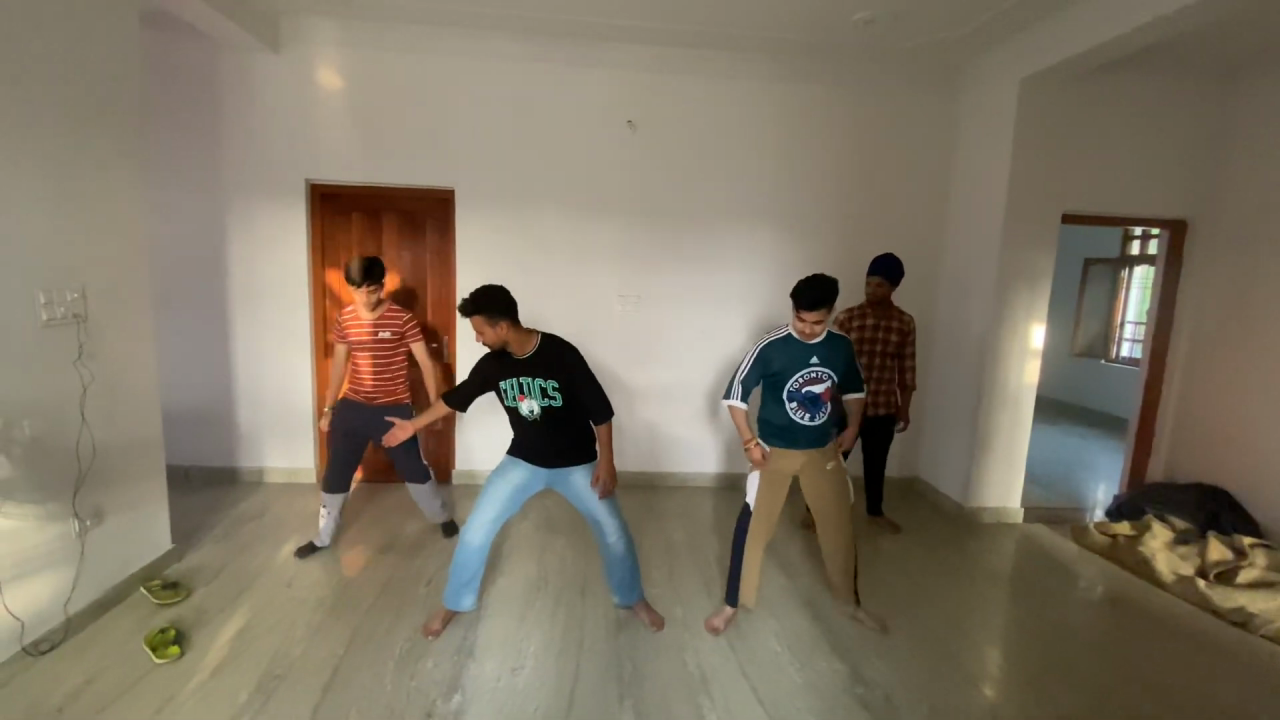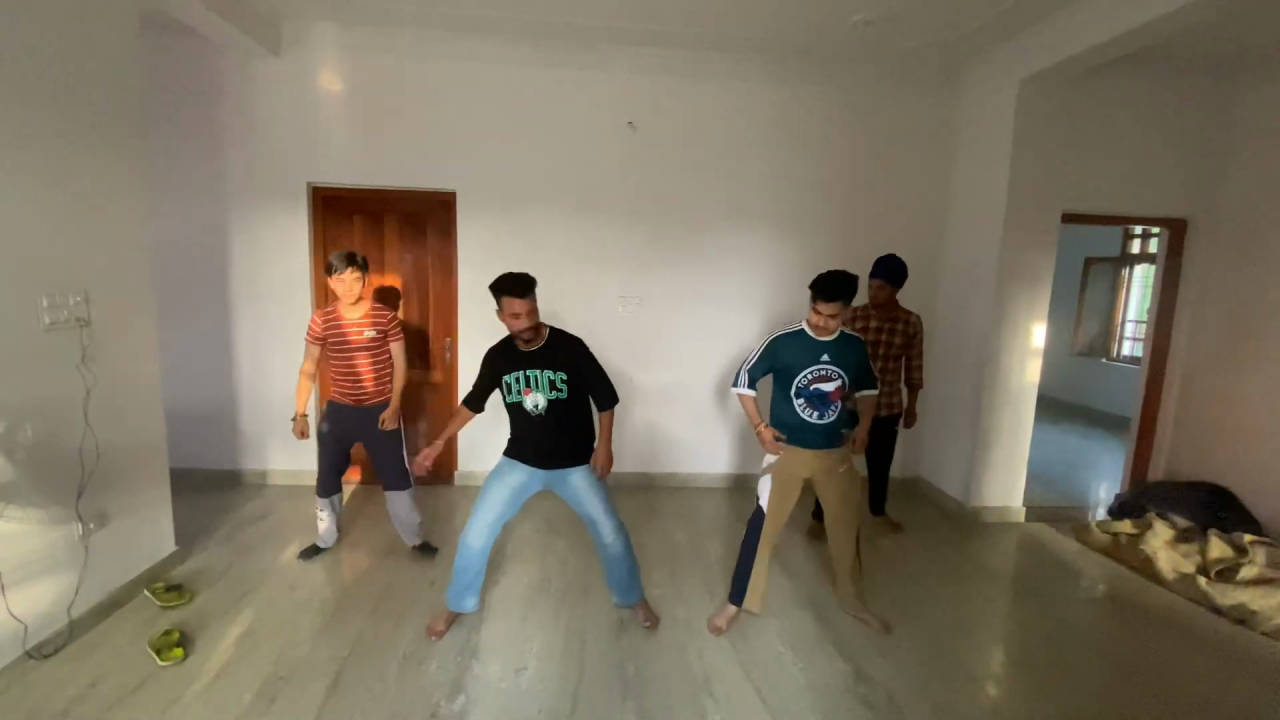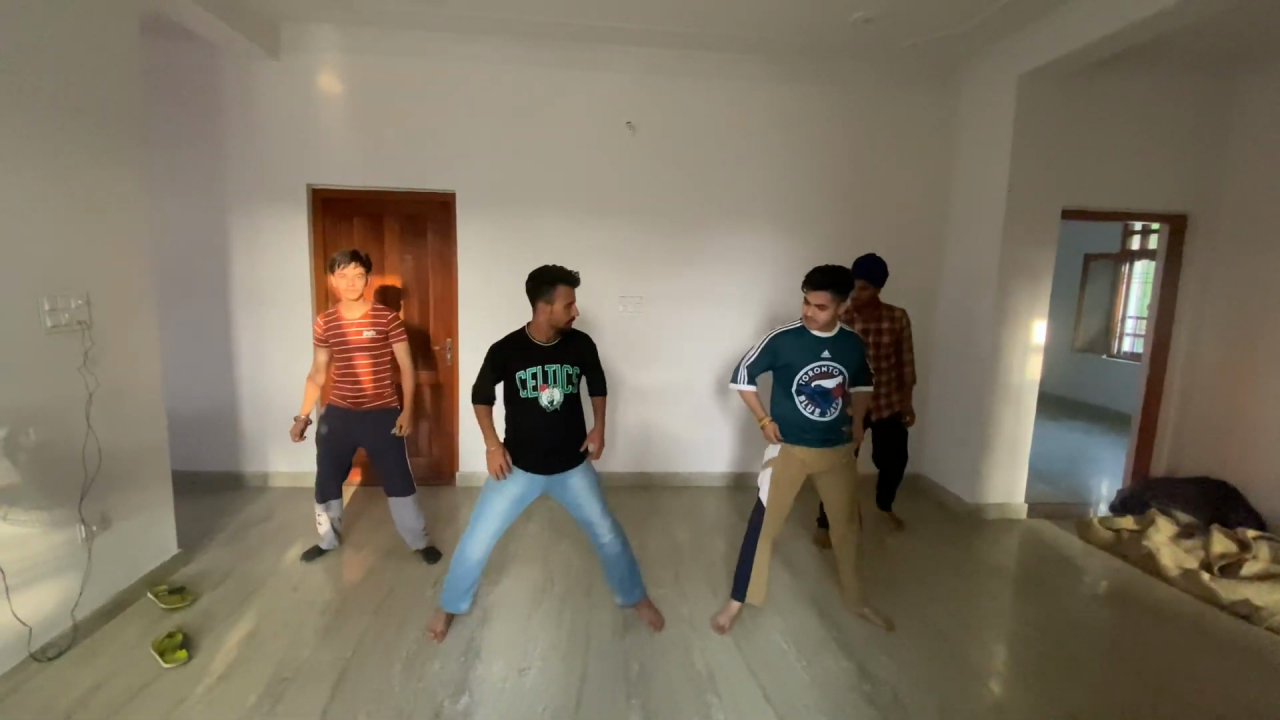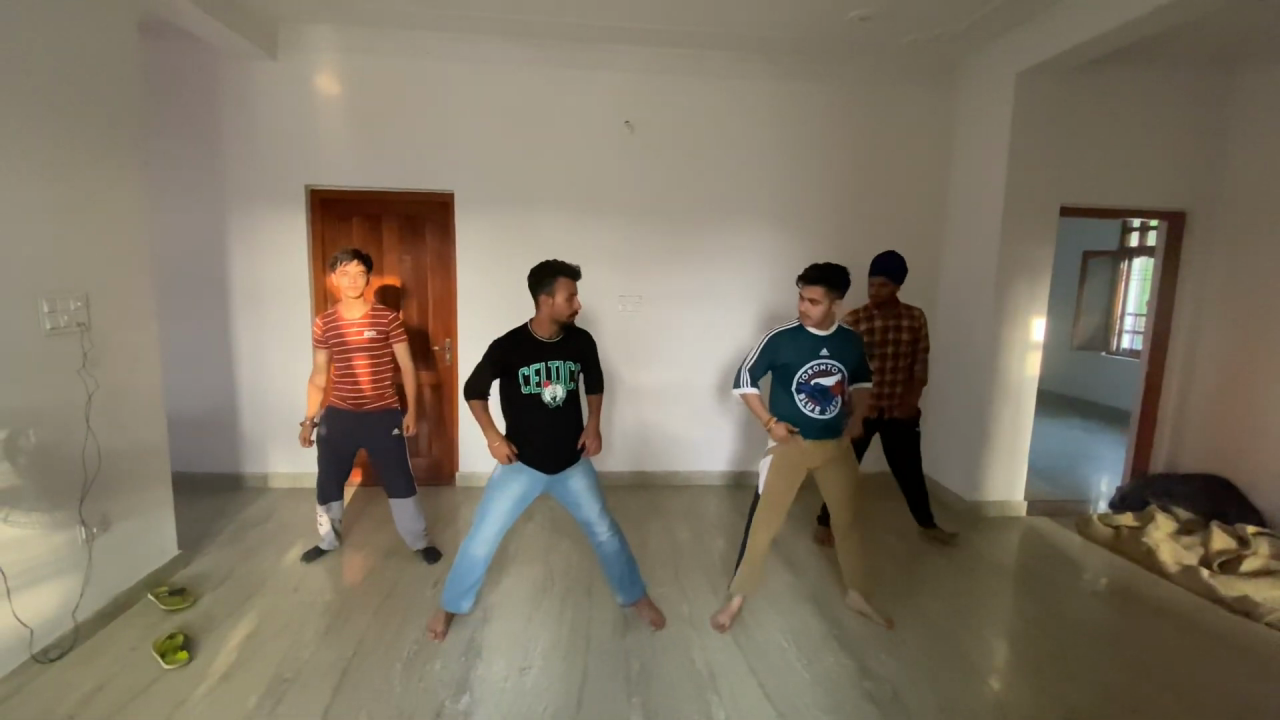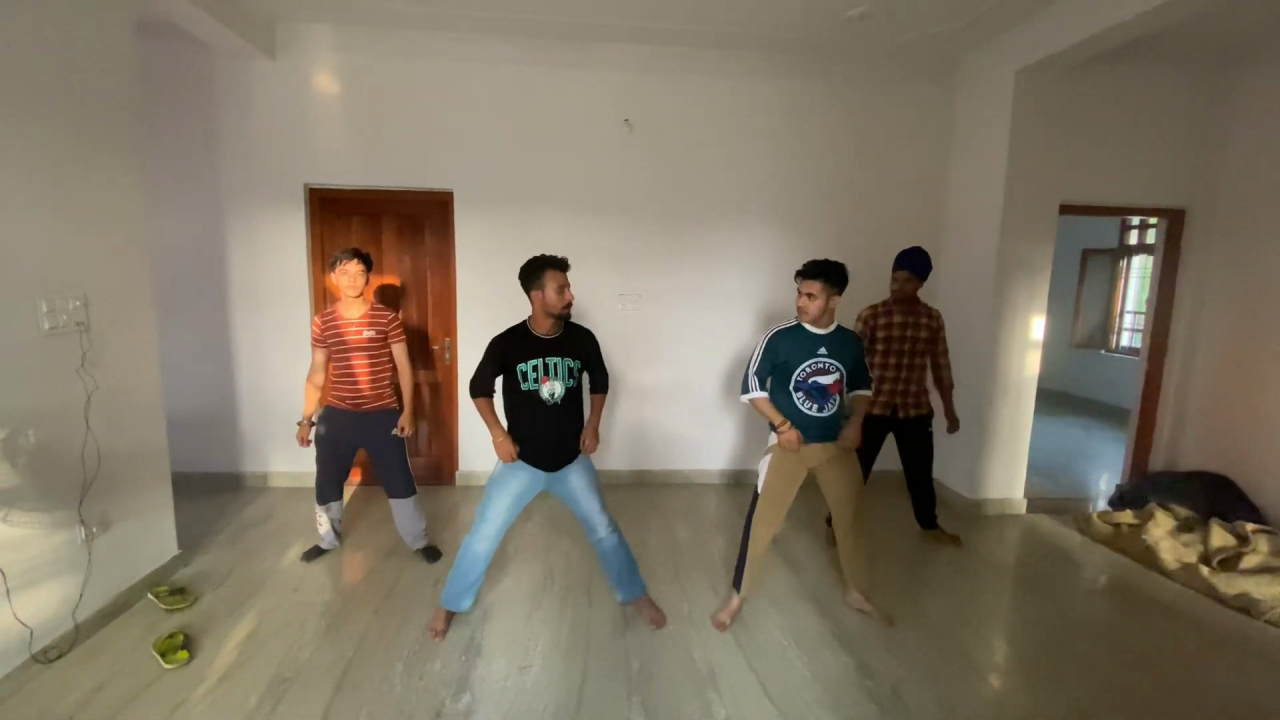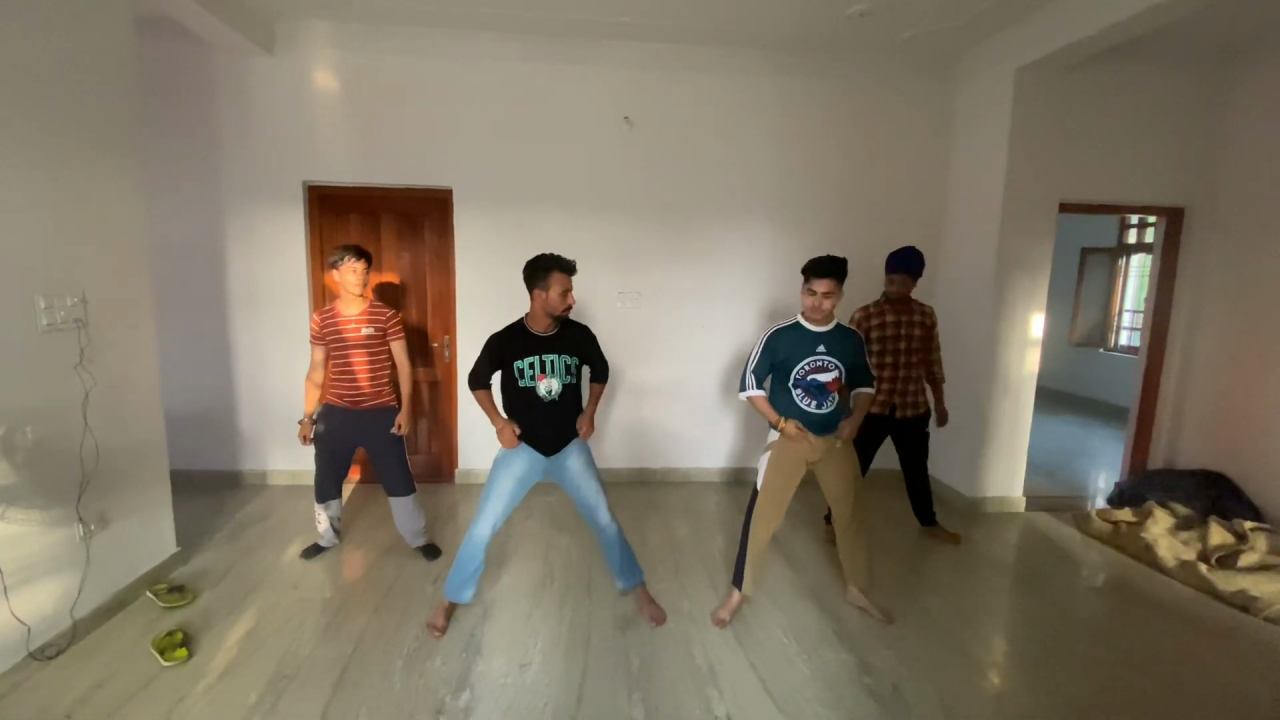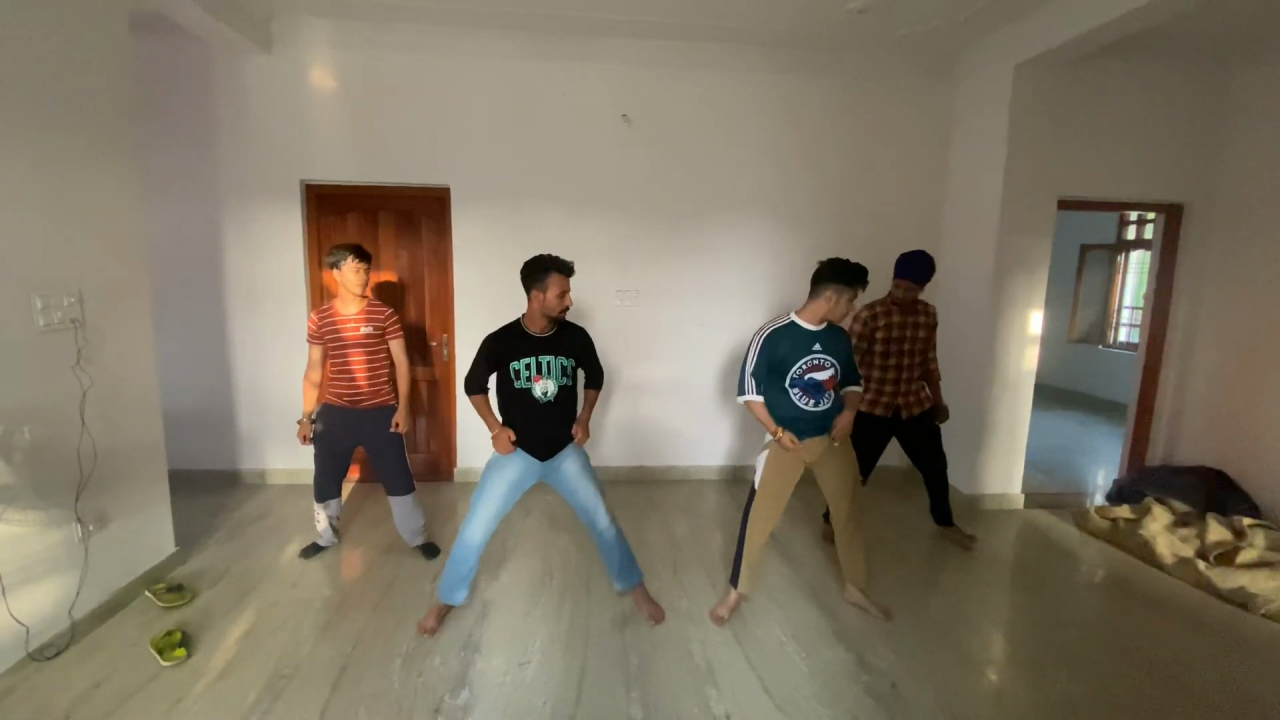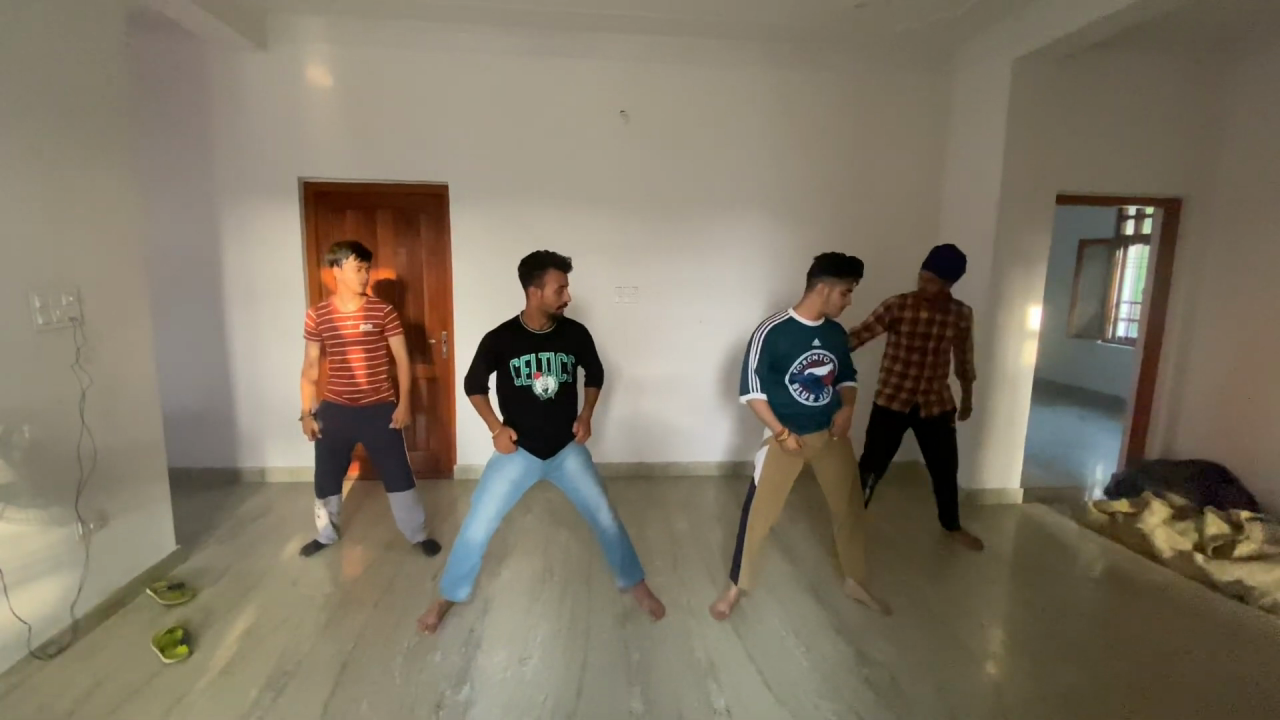
dt=0.3s
person 1, frame 1
left shoulder: (562, 355)
right shoulder: (492, 364)
left elbow: (600, 409)
right elbow: (457, 397)
left wrist: (606, 462)
right wrist: (413, 426)
left hip: (575, 463)
right hip: (523, 460)
left knee: (613, 531)
right knee: (477, 530)
left ankle: (633, 599)
right ankle: (454, 605)
person 1, frame 2
left shoulder: (570, 348)
right shoulder: (497, 357)
left elbow: (605, 395)
right elbow: (473, 402)
left wrist: (605, 445)
right wrist: (440, 442)
left hip: (575, 462)
right hip: (520, 461)
left knee: (609, 532)
right knee: (477, 531)
left ankle: (633, 599)
right ankle: (457, 605)
person 1, frame 3
left shoulder: (580, 345)
right shoulder: (505, 351)
left elbow: (597, 384)
right elbow: (481, 397)
left wrist: (599, 428)
right wrist: (492, 445)
left hip: (572, 464)
right hip: (518, 465)
left knee: (607, 534)
right knee: (477, 539)
left ankle: (635, 598)
right ankle: (451, 607)
person 1, frame 4
left shoulder: (582, 342)
right shoulder: (507, 347)
left elbow: (594, 382)
right elbow: (474, 391)
left wrist: (593, 426)
right wrist: (494, 437)
left hip: (572, 461)
right hip: (521, 463)
left knee: (604, 532)
right knee: (482, 539)
left ankle: (636, 597)
right ankle: (450, 607)
person 1, frame 5
left shoulder: (582, 339)
right shoulder: (506, 343)
left elbow: (599, 380)
right elbow: (479, 388)
left wrist: (593, 425)
right wrist: (499, 435)
left hip: (571, 459)
right hip: (521, 460)
left knee: (603, 530)
right knee: (483, 536)
left ankle: (636, 595)
right ankle: (450, 606)
person 1, frame 6
left shoulder: (579, 335)
right shoulder: (504, 341)
left elbow: (600, 371)
right elbow: (477, 380)
left wrist: (589, 412)
right wrist: (499, 422)
left hip: (569, 446)
right hip: (522, 447)
left knee: (604, 519)
right knee: (483, 525)
left ankle: (636, 588)
right ankle: (451, 600)
person 1, frame 7
left shoulder: (576, 337)
right shoulder: (500, 341)
left elbow: (594, 376)
right elbow: (474, 385)
left wrist: (584, 418)
right wrist: (495, 427)
left hip: (565, 451)
right hip: (517, 452)
left knee: (602, 522)
right knee: (475, 531)
left ankle: (634, 587)
right ankle: (445, 601)
person 1, frame 8
left shoulder: (576, 334)
right shoulder: (499, 339)
left elbow: (595, 374)
right elbow: (474, 384)
left wrist: (586, 415)
right wrist: (496, 428)
left hip: (567, 448)
right hip: (518, 449)
left knee: (606, 519)
right knee: (476, 529)
left ankle: (635, 584)
right ankle: (447, 597)
person 2, frame 1
left shoulder: (841, 347)
right shoulder: (769, 347)
left elbow: (854, 389)
right elbow: (736, 393)
left wrist: (852, 428)
right wrist: (749, 442)
left hip: (823, 451)
right hip: (775, 451)
left knee: (840, 527)
right knee: (753, 525)
left ankle: (851, 601)
right ankle: (732, 604)
person 2, frame 2
left shoulder: (855, 347)
right shoulder: (782, 341)
left elbow: (867, 387)
right elbow: (743, 381)
left wrist: (863, 425)
right wrist: (761, 427)
left hip: (836, 452)
right hip: (787, 449)
left knee: (846, 526)
right knee: (764, 525)
left ankle: (853, 601)
right ankle: (734, 603)
person 2, frame 3
left shoulder: (853, 344)
right shoulder: (782, 339)
left elbow: (863, 383)
right elbow: (742, 376)
left wrist: (858, 419)
right wrist: (765, 420)
left hip: (837, 449)
right hip: (788, 448)
left knee: (848, 523)
right knee: (764, 522)
left ankle: (856, 599)
right ankle: (737, 601)
person 2, frame 4
left shoulder: (852, 342)
right shoulder: (780, 338)
left elbow: (862, 381)
right elbow: (744, 381)
left wrist: (857, 416)
right wrist: (770, 422)
left hip: (836, 444)
right hip: (789, 442)
left knee: (850, 519)
right knee: (762, 520)
left ankle: (855, 593)
right ankle: (737, 597)
person 2, frame 5
left shoulder: (851, 342)
right shoulder: (779, 338)
left elbow: (861, 387)
right elbow: (751, 385)
left wrist: (855, 423)
right wrist: (782, 425)
left hip: (836, 445)
right hip: (789, 443)
left knee: (851, 518)
right knee: (762, 520)
left ankle: (855, 592)
right ankle: (737, 596)
person 2, frame 6
left shoulder: (851, 340)
right shoulder: (778, 336)
left elbow: (864, 385)
right elbow: (750, 384)
left wrist: (855, 418)
right wrist: (780, 422)
left hip: (836, 441)
right hip: (788, 440)
left knee: (850, 515)
right knee: (761, 516)
left ankle: (856, 590)
right ankle: (737, 593)
person 2, frame 7
left shoulder: (840, 338)
right shoulder: (772, 335)
left elbow: (851, 382)
right elbow: (748, 389)
left wrist: (848, 413)
right wrist: (776, 432)
left hip: (832, 440)
right hip: (786, 441)
left knee: (849, 513)
right knee: (759, 515)
left ankle: (854, 588)
right ankle: (736, 591)
person 2, frame 8
left shoulder: (837, 334)
right shoulder: (771, 332)
right elbow: (752, 390)
left wrist: (846, 409)
right wrist: (781, 433)
left hip: (831, 435)
right hip: (785, 437)
left knee: (849, 508)
right knee: (759, 511)
left ankle: (855, 582)
right ankle: (736, 586)
person 3, frame 1
left shoulder: (402, 319)
right shoulder: (344, 319)
left elbow: (425, 362)
right elbow: (338, 364)
left wrist: (436, 404)
right wrist: (328, 409)
left hip: (394, 408)
right hip: (353, 408)
left knee: (414, 469)
right knee: (335, 474)
left ankle: (443, 516)
right ankle: (322, 538)
person 3, frame 2
left shoulder: (385, 317)
right shoulder: (321, 320)
left elbow: (400, 363)
right elbow: (308, 368)
left wrist: (394, 406)
right wrist: (300, 413)
left hip: (379, 410)
right hip: (339, 411)
left knee: (396, 477)
right knee: (327, 478)
left ankle: (414, 538)
right ankle: (326, 538)
person 3, frame 3
left shoulder: (387, 318)
right shoulder: (324, 322)
left elbow: (406, 366)
right elbow: (318, 373)
left wrist: (407, 410)
right wrist: (303, 416)
left hip: (383, 414)
right hip: (338, 414)
left knee: (399, 481)
right knee: (327, 481)
left ankle: (420, 541)
right ankle: (328, 539)
person 3, frame 4
left shoulder: (388, 318)
right shoulder: (324, 323)
left elbow: (406, 366)
right elbow: (319, 375)
left wrist: (412, 410)
right wrist: (309, 420)
left hip: (383, 415)
right hip: (338, 416)
left knee: (399, 482)
right knee: (328, 482)
left ankle: (419, 541)
right ankle: (328, 540)
person 3, frame 5
left shoulder: (387, 318)
right shoulder: (323, 322)
left elbow: (404, 367)
right elbow: (316, 374)
left wrist: (407, 411)
right wrist: (306, 419)
left hip: (382, 415)
right hip: (337, 416)
left knee: (399, 482)
right knee: (327, 482)
left ankle: (419, 540)
right ankle: (329, 539)
person 3, frame 6
left shoulder: (386, 315)
right shoulder: (322, 320)
left elbow: (403, 364)
right elbow: (316, 372)
left wrist: (405, 409)
right wrist: (307, 417)
left hip: (381, 413)
right hip: (336, 414)
left knee: (398, 480)
right knee: (326, 480)
left ankle: (418, 538)
right ankle: (328, 537)
person 3, frame 7
left shoulder: (384, 314)
right shoulder: (320, 318)
left elbow: (401, 362)
right elbow: (314, 370)
left wrist: (403, 407)
right wrist: (306, 417)
left hip: (380, 412)
right hip: (336, 413)
left knee: (398, 479)
right knee: (325, 480)
left ankle: (417, 537)
right ankle: (327, 537)
person 3, frame 8
left shoulder: (383, 311)
right shoulder: (317, 315)
left elbow: (402, 358)
right elbow: (311, 367)
left wrist: (404, 403)
right wrist: (307, 412)
left hip: (380, 408)
right hip: (335, 410)
left knee: (398, 476)
right knee: (326, 479)
left ankle: (418, 534)
right ankle: (327, 534)
person 4, frame 1
left shoulder: (905, 322)
right shoulder: (847, 318)
left elbow: (907, 369)
left wrist: (905, 407)
left hip: (884, 407)
left knee: (876, 462)
left ankle: (875, 512)
person 4, frame 2
left shoulder: (911, 323)
right shoulder: (853, 317)
left elbow: (914, 367)
left wrist: (911, 405)
left hip: (888, 407)
left knee: (881, 463)
left ankle: (878, 511)
right ankle: (819, 517)
person 4, frame 3
left shoulder: (898, 318)
left elbow: (906, 362)
left wrist: (908, 402)
left hip: (889, 405)
left knee: (895, 462)
left ankle: (885, 505)
right ankle: (825, 524)
person 4, frame 4
left shoulder: (916, 318)
right shoulder: (853, 320)
left elbow: (920, 363)
left wrist: (911, 397)
left hip: (901, 408)
left knee: (910, 469)
left ankle: (928, 525)
right ankle: (825, 523)
person 4, frame 5
left shoulder: (933, 318)
right shoulder: (871, 315)
left elbow: (941, 366)
left wrist: (949, 408)
left hip: (915, 408)
right hip: (874, 406)
left knee: (921, 470)
right knee: (857, 468)
left ankle: (930, 525)
person 4, frame 6
left shoulder: (926, 315)
right shoulder: (864, 316)
left elbow: (932, 361)
left wrist: (940, 402)
left hip: (913, 407)
right hip: (872, 406)
left knee: (917, 467)
left ankle: (929, 522)
right ankle: (835, 521)
person 4, frame 7
left shoulder: (928, 314)
right shoulder: (869, 314)
left elbow: (929, 360)
left wrist: (938, 399)
left hip: (916, 405)
right hip: (874, 407)
left knee: (935, 466)
right knee: (856, 468)
left ankle: (946, 523)
right ankle: (834, 521)
person 4, frame 8
left shoulder: (962, 314)
right shoulder: (897, 307)
left elbow: (963, 357)
right elbow: (862, 333)
left wrist: (967, 396)
left hip: (937, 404)
right hip: (892, 400)
left knee: (945, 469)
right knee: (872, 463)
left ankle: (952, 526)
